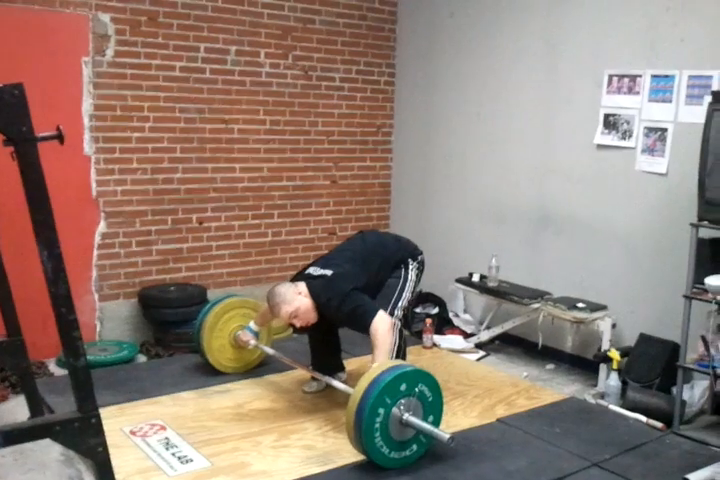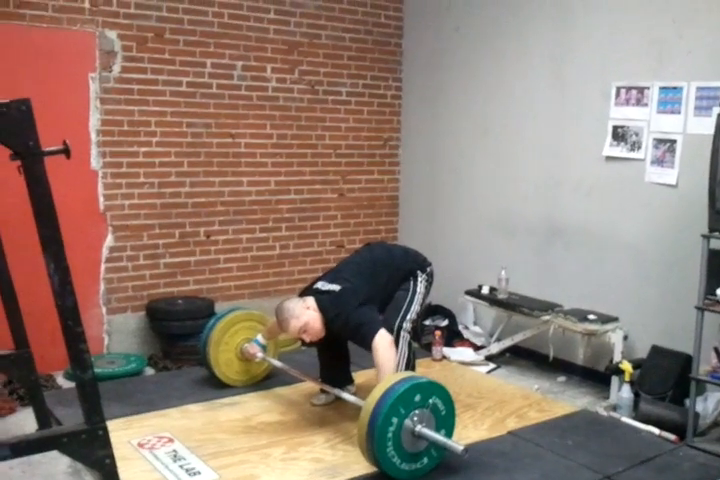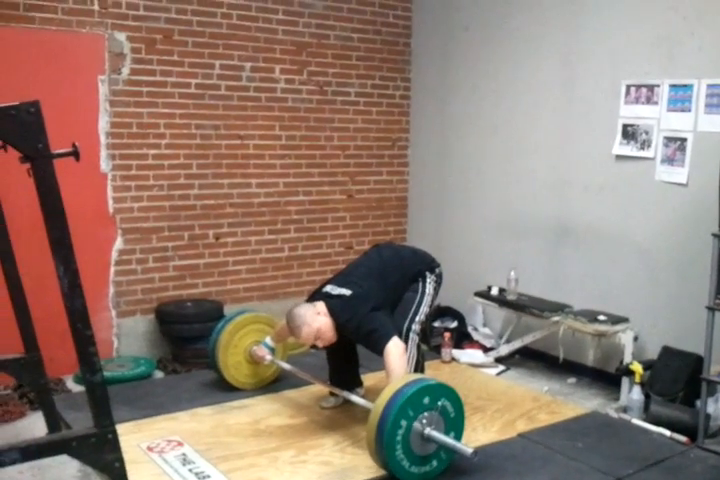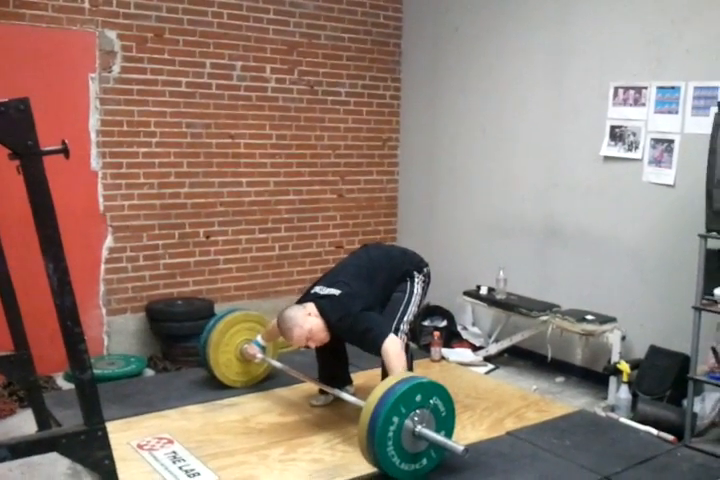
dt=0.5s
person 1, frame 1
left shoulder: (334, 295)
right shoulder: (297, 286)
left elbow: (384, 322)
right elbow: (274, 305)
right wrist: (252, 328)
left hip: (403, 260)
right hip: (367, 254)
left knee: (389, 314)
right knee: (320, 317)
right ankle: (330, 371)
person 1, frame 2
left shoulder: (342, 310)
right shoulder: (304, 302)
left elbow: (384, 341)
right elbow: (282, 320)
right wrist: (259, 342)
left hip: (412, 272)
right hip: (376, 264)
left knee: (396, 329)
right knee: (329, 329)
right ankle: (339, 384)
person 1, frame 3
left shoulder: (353, 314)
right shoulder: (315, 306)
left elbow: (396, 348)
right elbow: (291, 322)
right wrist: (268, 344)
left hip: (420, 273)
right hip: (383, 264)
left knee: (404, 332)
right knee: (339, 332)
right ankle: (347, 386)
person 1, frame 4
left shoulder: (344, 313)
right shoulder: (304, 308)
left elbow: (393, 345)
right elbow: (280, 323)
right wrist: (258, 343)
left hip: (409, 272)
right hip: (373, 267)
left knee: (394, 331)
right knee: (329, 331)
right ankle: (337, 385)
